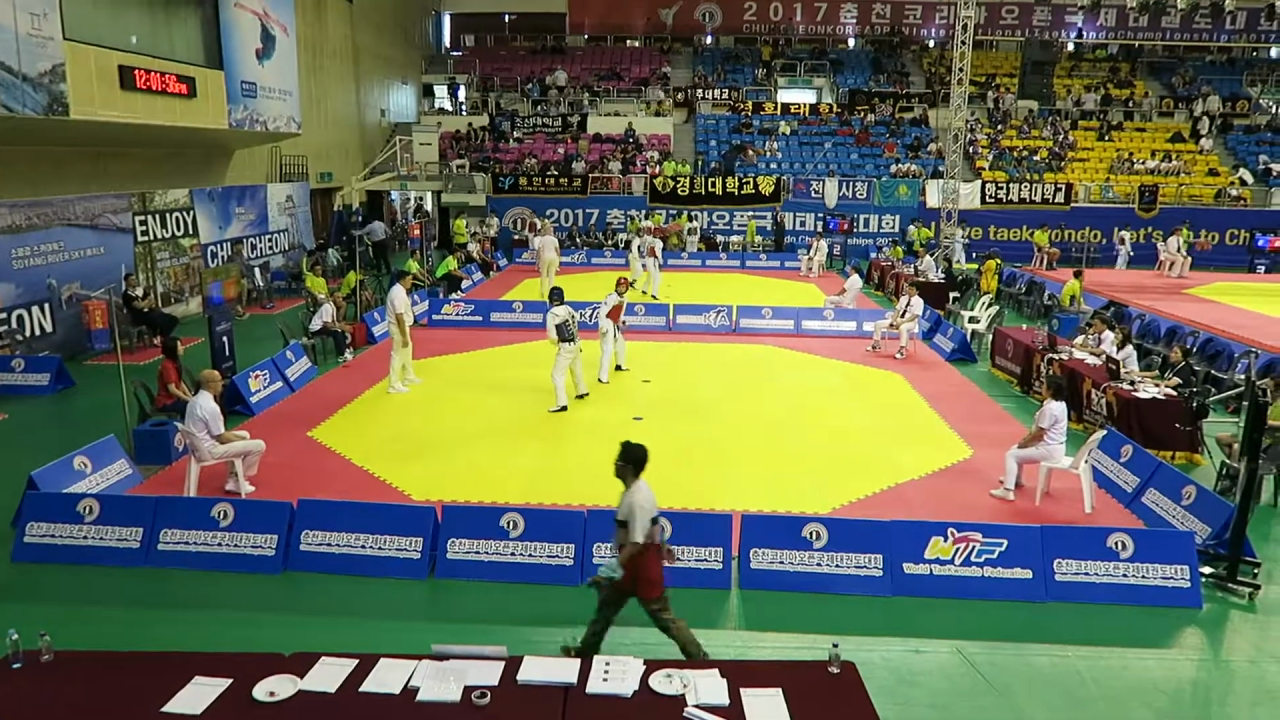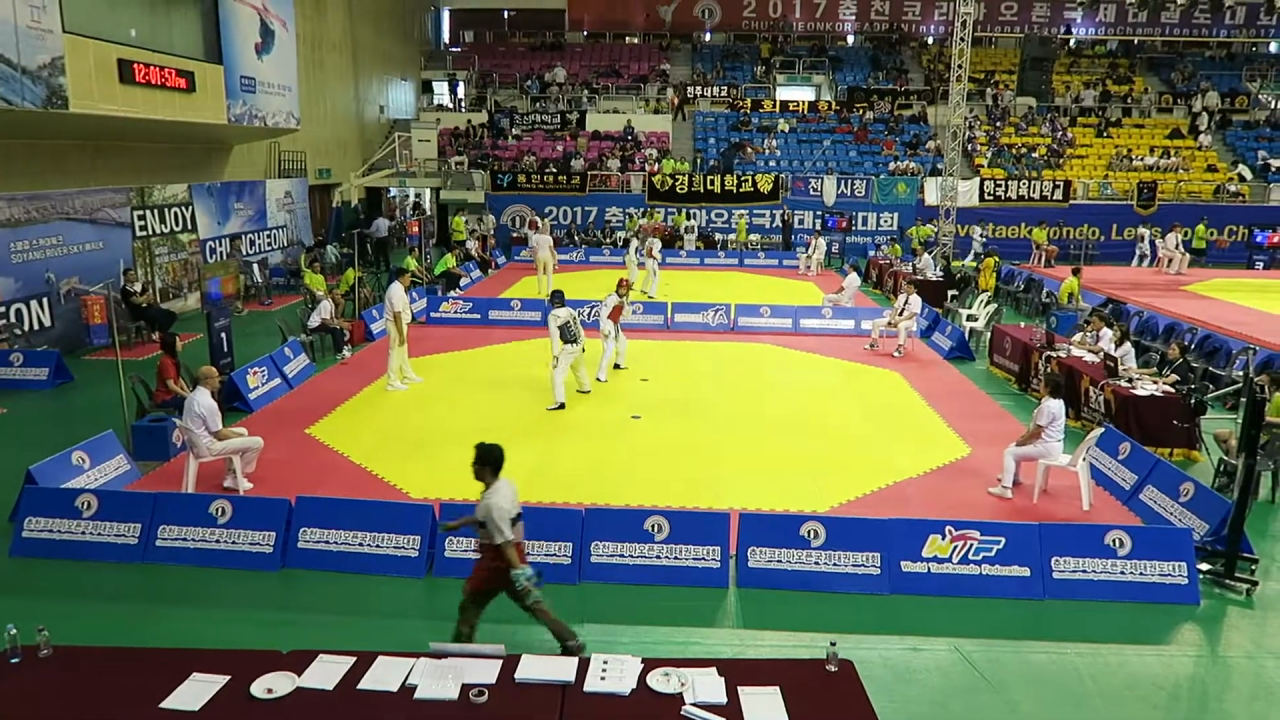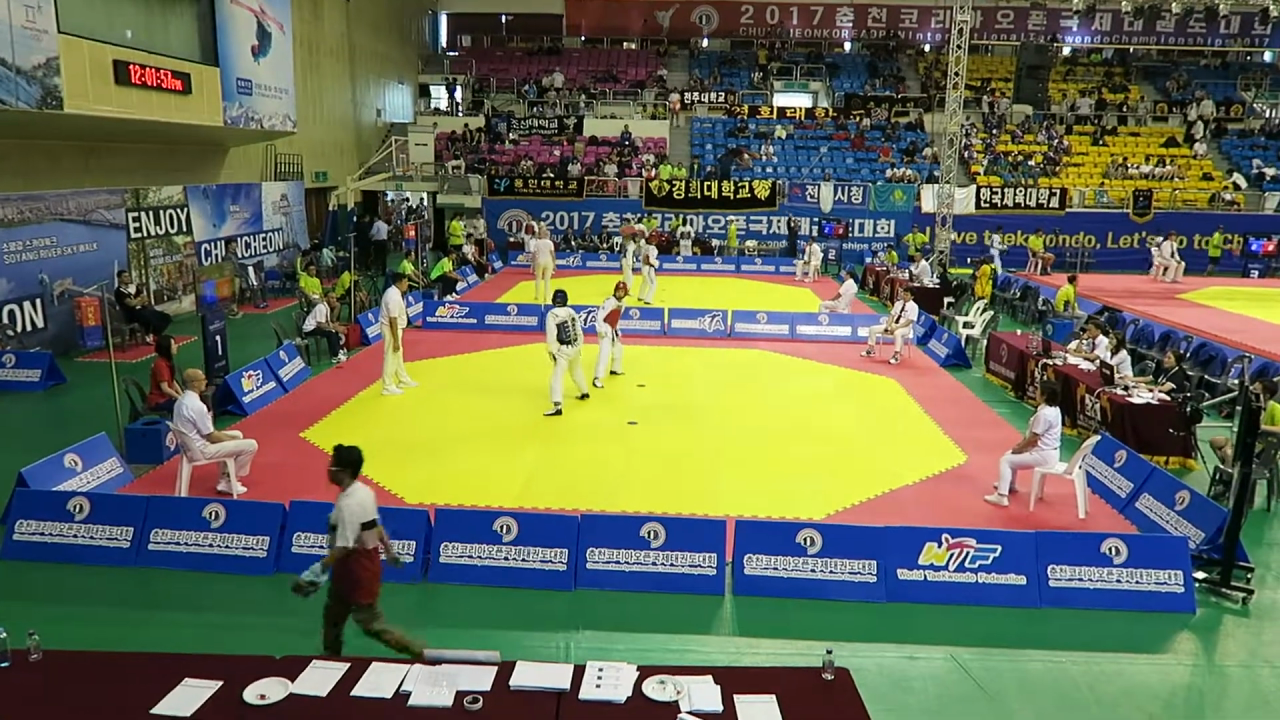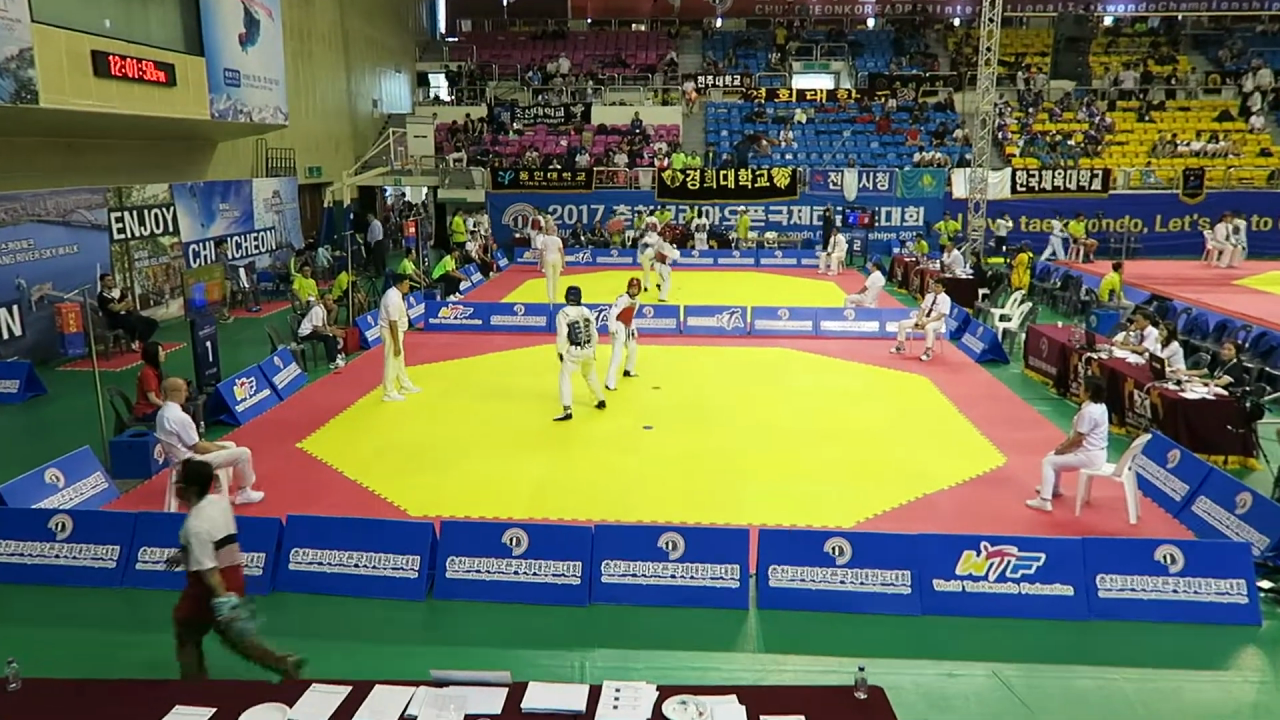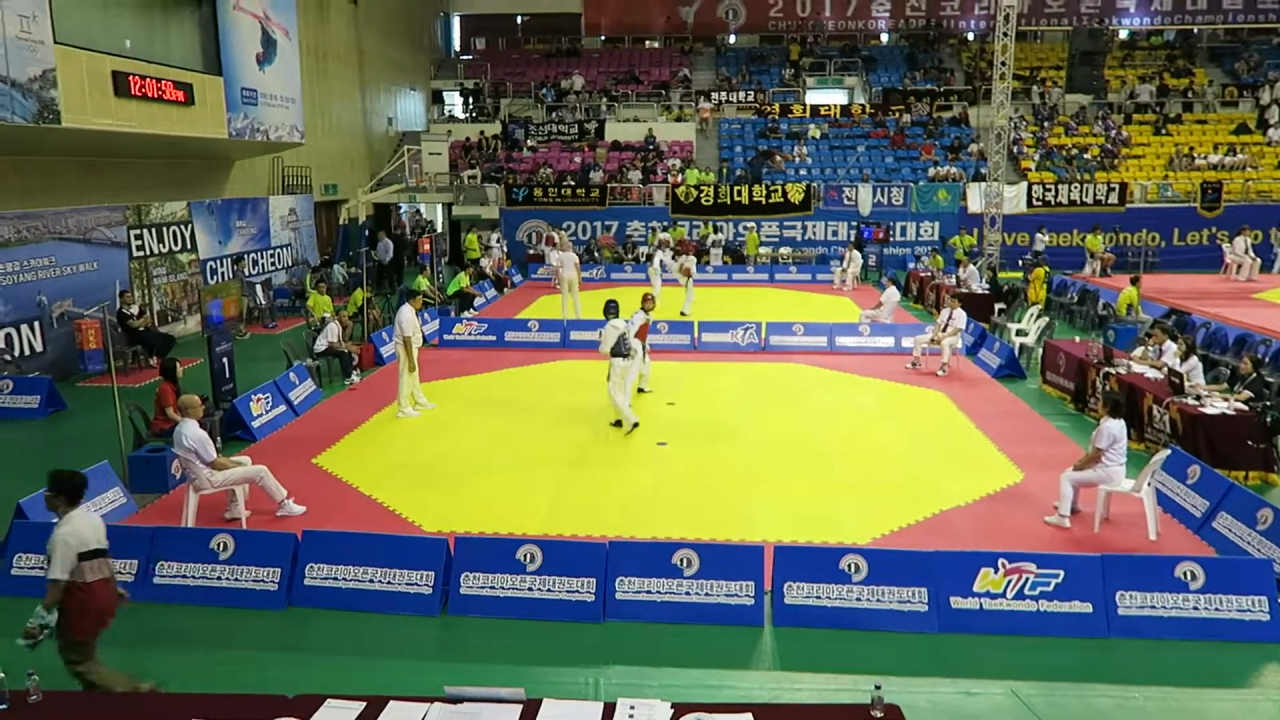
dt=0.5s
person 1, frame 1
left shoulder: (637, 500)
right shoulder: (637, 488)
left elbow: (636, 543)
right elbow: (645, 526)
right wrist: (662, 548)
left hip: (640, 564)
right hip: (648, 556)
left knee: (662, 615)
right knee: (607, 603)
left ankle: (697, 656)
right ankle: (585, 649)
person 1, frame 2
left shoulder: (493, 502)
right shoulder: (503, 485)
left elbow: (505, 543)
left wrist: (519, 573)
right wrist: (458, 524)
left hip: (497, 562)
right hip: (510, 558)
left knee: (469, 607)
right knee: (532, 604)
right ankle: (571, 643)
person 1, frame 3
left shoulder: (348, 504)
right shoulder: (363, 491)
left elbow: (342, 548)
right elbow: (377, 526)
left wrist: (316, 572)
right wrist: (389, 550)
left hip: (357, 567)
right hip: (365, 561)
left knee: (371, 623)
right knee: (333, 612)
left ankle: (419, 653)
right ankle: (331, 656)
person 1, frame 4
left shoulder: (195, 525)
right shoulder: (220, 502)
left elbow: (208, 570)
left wrist: (224, 602)
right wrist: (182, 555)
left hip: (217, 587)
right hip: (234, 578)
left knee: (187, 638)
right knee: (235, 636)
right ankle: (285, 663)
person 1, frame 5
left shoulder: (64, 534)
right shoulder: (93, 519)
left elbow: (58, 582)
left wrist: (40, 617)
right wrist: (113, 587)
left hip: (82, 603)
right hip: (103, 593)
left knee: (79, 661)
right knee: (82, 653)
left ankle: (134, 692)
